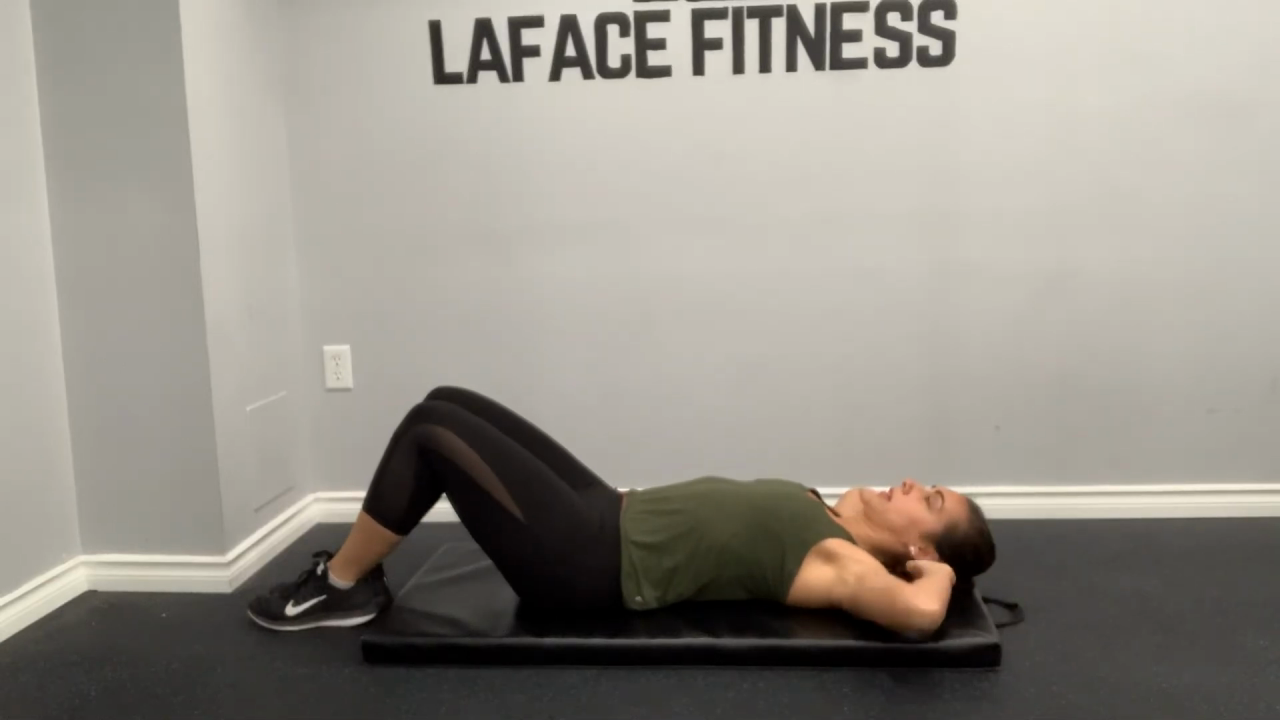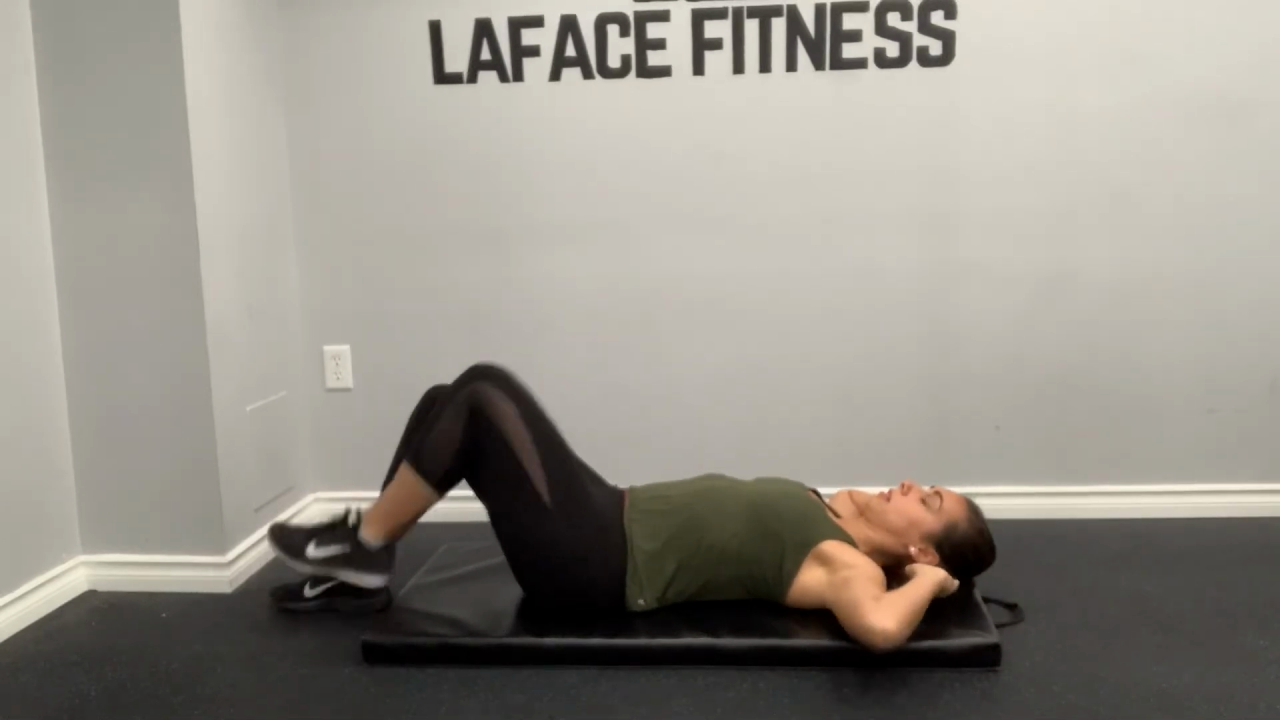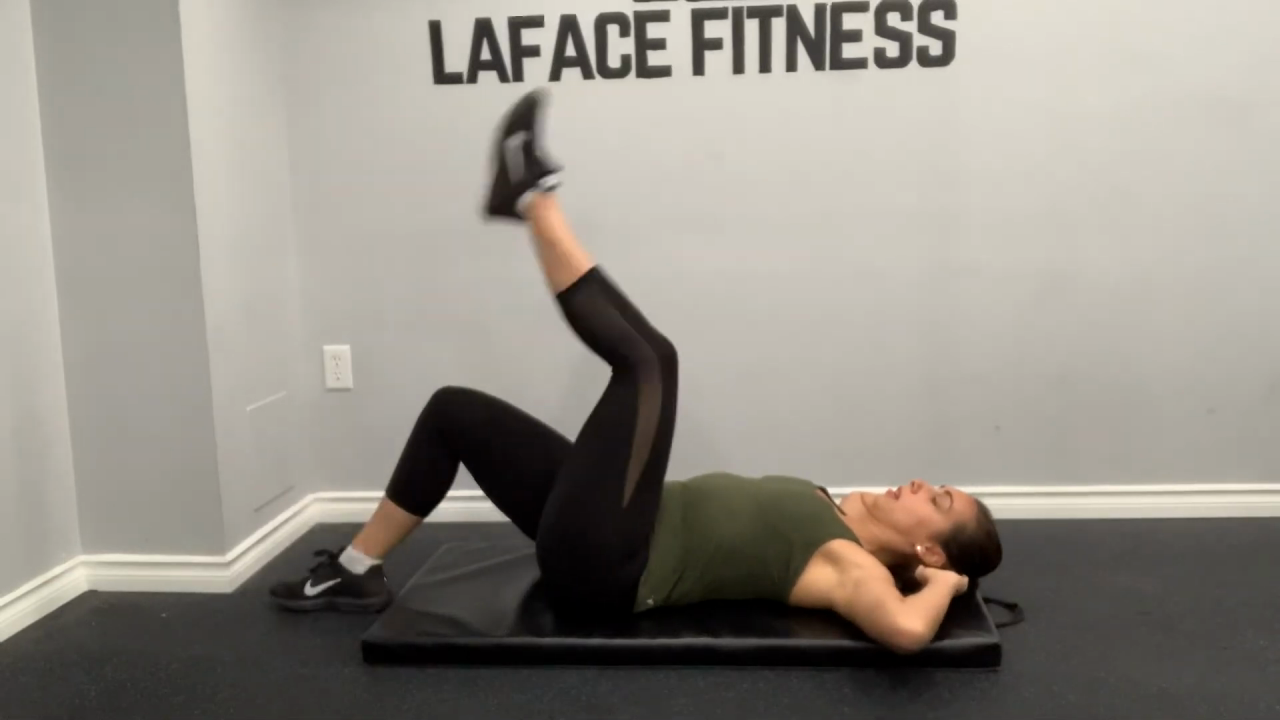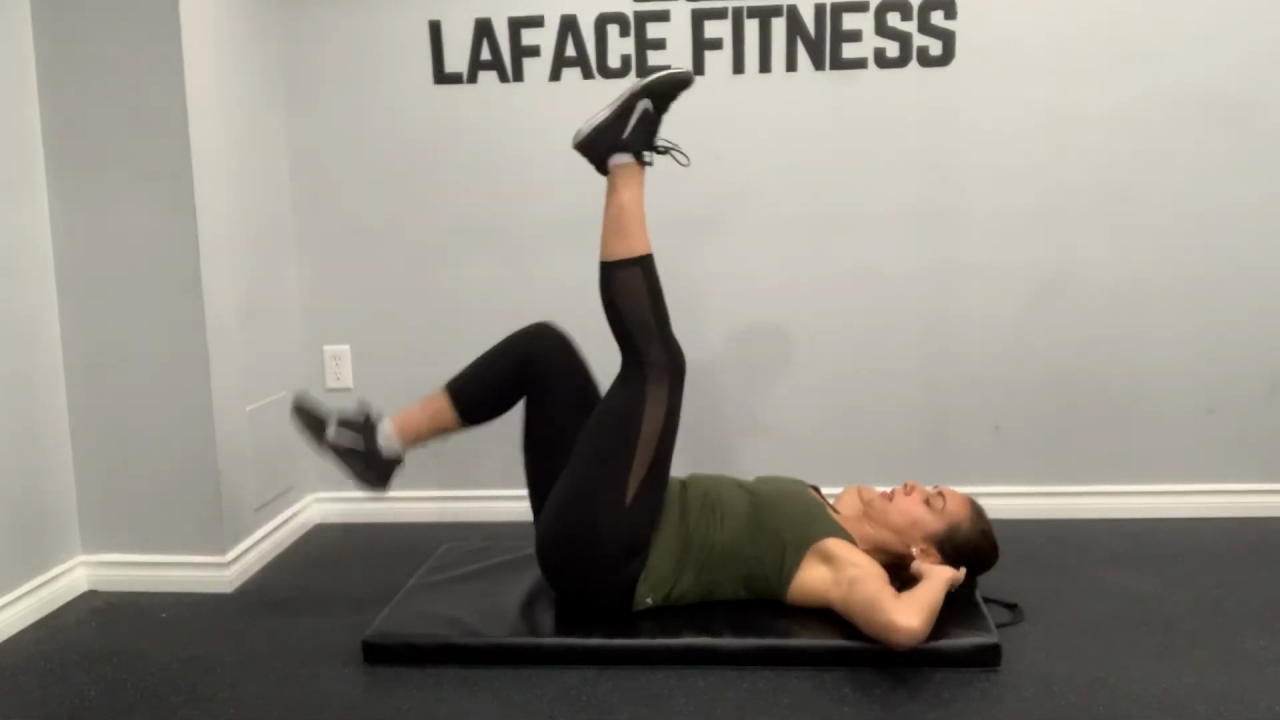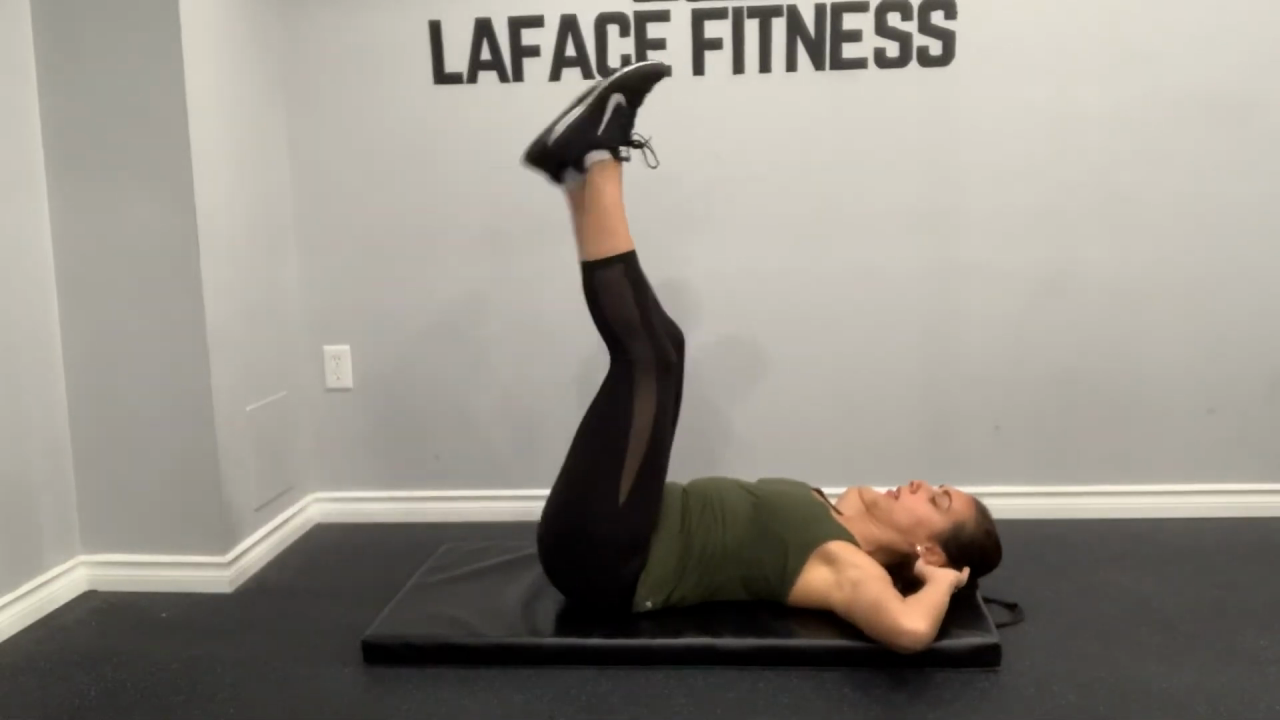
dt=0.4s
person 1, frame 1
left shoulder: (847, 565)
right shoulder: (834, 528)
left elbow: (922, 613)
left wrist: (938, 576)
right wrist: (865, 505)
left hip: (589, 565)
right hip: (611, 516)
left knee: (430, 432)
right knee: (447, 403)
left ankle: (340, 586)
right ankle: (359, 568)
person 1, frame 2
left shoulder: (852, 567)
right shoulder: (838, 524)
left elbow: (880, 628)
left wrist: (926, 583)
right wrist: (858, 504)
left hip: (592, 563)
right hip: (615, 516)
left knee: (484, 390)
right knee: (452, 402)
left ankle: (365, 544)
right ankle: (366, 546)
person 1, frame 3
left shoulder: (854, 568)
right shoulder: (838, 522)
left elbow: (907, 629)
left wrist: (943, 585)
left hip: (601, 567)
right hip: (598, 543)
left knee: (649, 359)
right knee: (454, 408)
left ankle: (534, 195)
right ankle: (356, 570)
person 1, frame 4
left shoulder: (852, 569)
right shoulder: (836, 523)
left elbow: (902, 626)
left wrist: (938, 581)
left hip: (600, 561)
right hip: (594, 540)
left knee: (655, 361)
right knee: (544, 345)
right ankle: (382, 440)
person 1, frame 5
left shoulder: (854, 570)
right shoulder: (848, 524)
left elbow: (908, 629)
left wrist: (941, 583)
left hip: (598, 558)
right hip: (606, 550)
left knee: (644, 356)
right knee: (655, 345)
left ankle: (600, 156)
right ankle: (577, 163)
